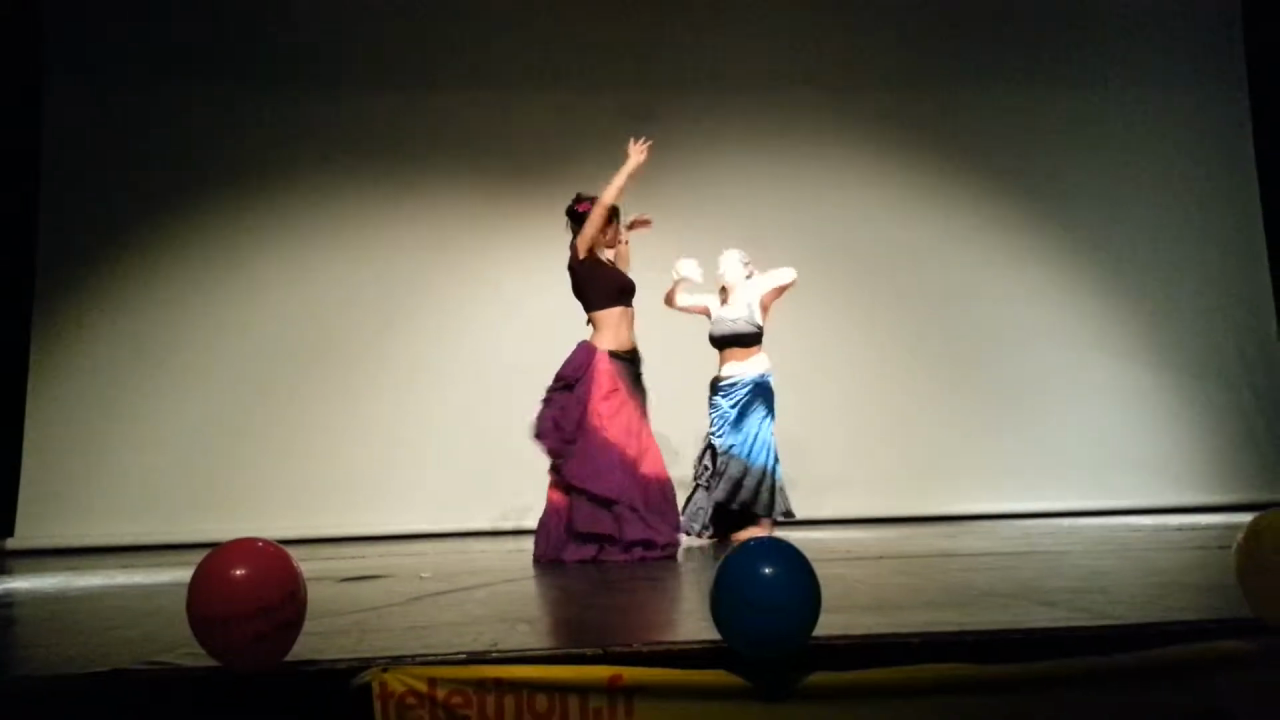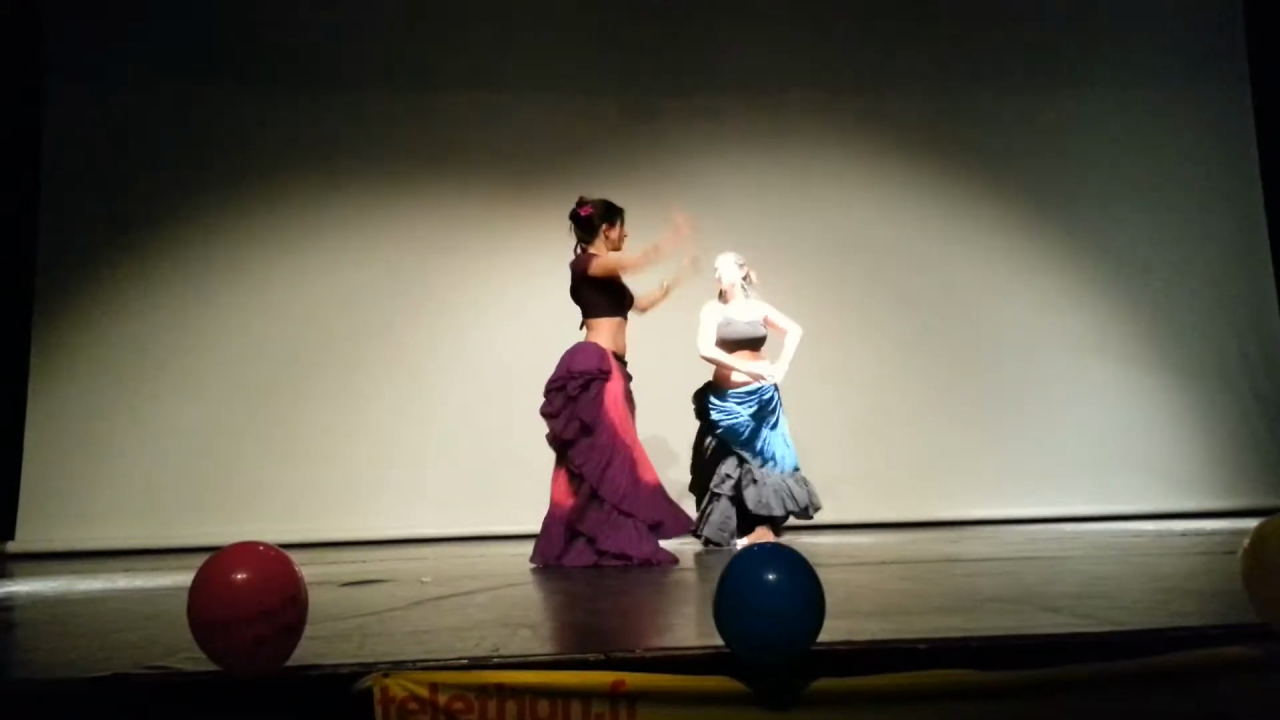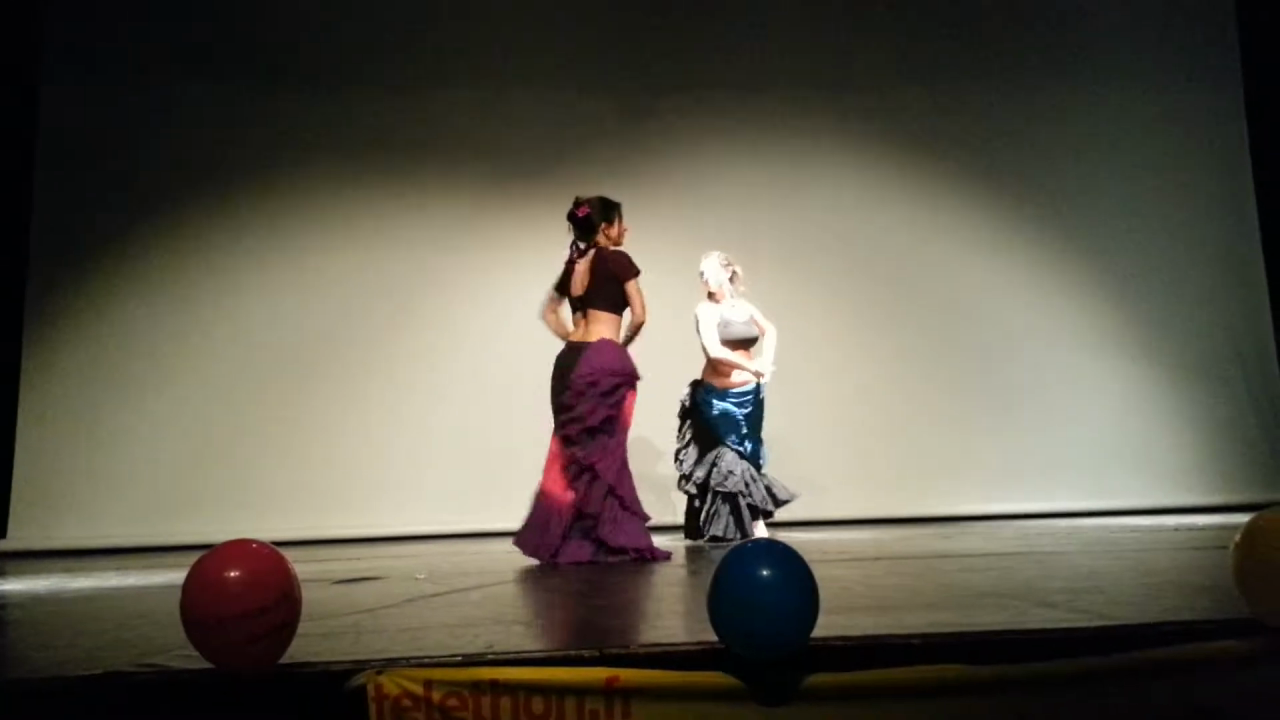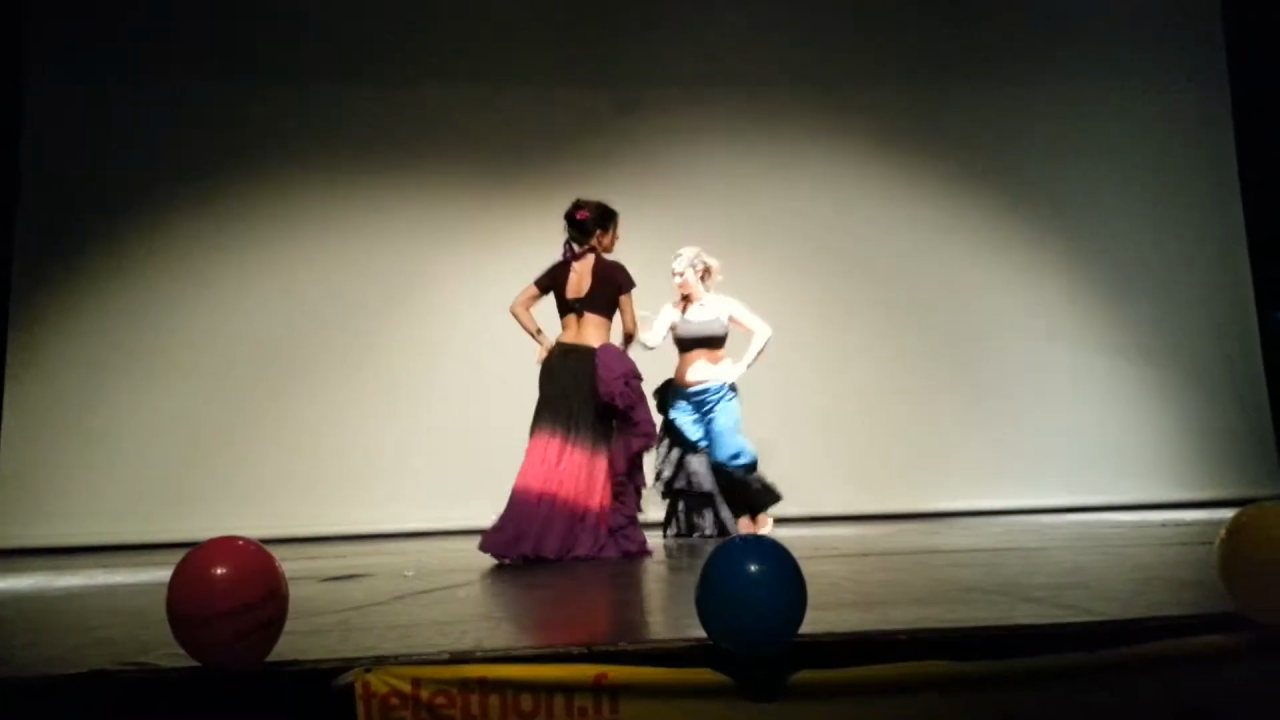
dt=0.3s
person 1, frame 1
left shoulder: (601, 264)
right shoulder: (581, 258)
right elbow: (599, 205)
left wrist: (626, 233)
right wrist: (632, 165)
left hip: (626, 365)
right hip: (601, 365)
left knee: (627, 451)
right knee: (604, 451)
left ankle: (613, 538)
right ankle: (594, 540)
person 1, frame 2
left shoulder: (607, 277)
right shoulder: (586, 263)
left elbow: (638, 304)
right elbow: (626, 263)
left wrist: (674, 281)
right wrist: (669, 242)
left hip: (606, 369)
right hip: (594, 366)
left knee: (615, 459)
right knee: (605, 456)
left ankle: (590, 545)
right ankle: (603, 547)
person 1, frame 3
left shoulder: (574, 266)
right shoulder: (618, 261)
left elbow: (550, 313)
right elbow: (638, 315)
right wrist: (620, 345)
left hip: (573, 360)
right hip: (603, 360)
left knee: (578, 448)
right knee: (598, 449)
left ankle: (564, 539)
right ankle: (595, 542)
person 1, frame 4
left shoulder: (559, 270)
right shoulder: (613, 271)
left elbow: (518, 307)
right elbow: (630, 327)
left wrist: (543, 340)
right wrist: (620, 353)
left hip: (559, 363)
right hip: (596, 364)
left knee: (557, 450)
right knee: (596, 450)
left ankle: (540, 538)
right ankle: (592, 538)
person 2, frame 1
left shoulder: (757, 299)
right shoulder: (714, 305)
left elbow: (789, 276)
right elbow: (673, 302)
left wrist: (757, 285)
right wrist: (681, 278)
left hip: (754, 388)
right hip: (724, 393)
left knee: (749, 448)
right knee: (724, 454)
left ankle: (762, 521)
right ankle: (727, 524)
person 2, frame 2
left shoulder: (758, 308)
right shoulder: (713, 309)
left elbow: (794, 330)
right elbow: (705, 349)
left wrist: (782, 364)
right wrist: (747, 367)
left hip: (761, 395)
right hip: (725, 399)
left knee: (767, 455)
right knee: (731, 461)
left ankle: (764, 525)
person 2, frame 3
left shoulder: (745, 307)
right shoulder: (706, 309)
left elbow: (770, 332)
right elbow: (714, 350)
left wrist: (766, 366)
right wrist: (754, 367)
left hip: (749, 396)
right hip: (717, 399)
left knee: (747, 457)
right knee: (725, 459)
left ankle: (753, 522)
person 2, frame 4
left shoulder: (724, 305)
right shoulder: (672, 310)
left elbow: (764, 331)
right elbow: (652, 340)
left wrist: (741, 366)
right wrist: (637, 334)
left hip: (718, 393)
right hip: (684, 398)
left knee: (726, 454)
left ankle: (757, 510)
